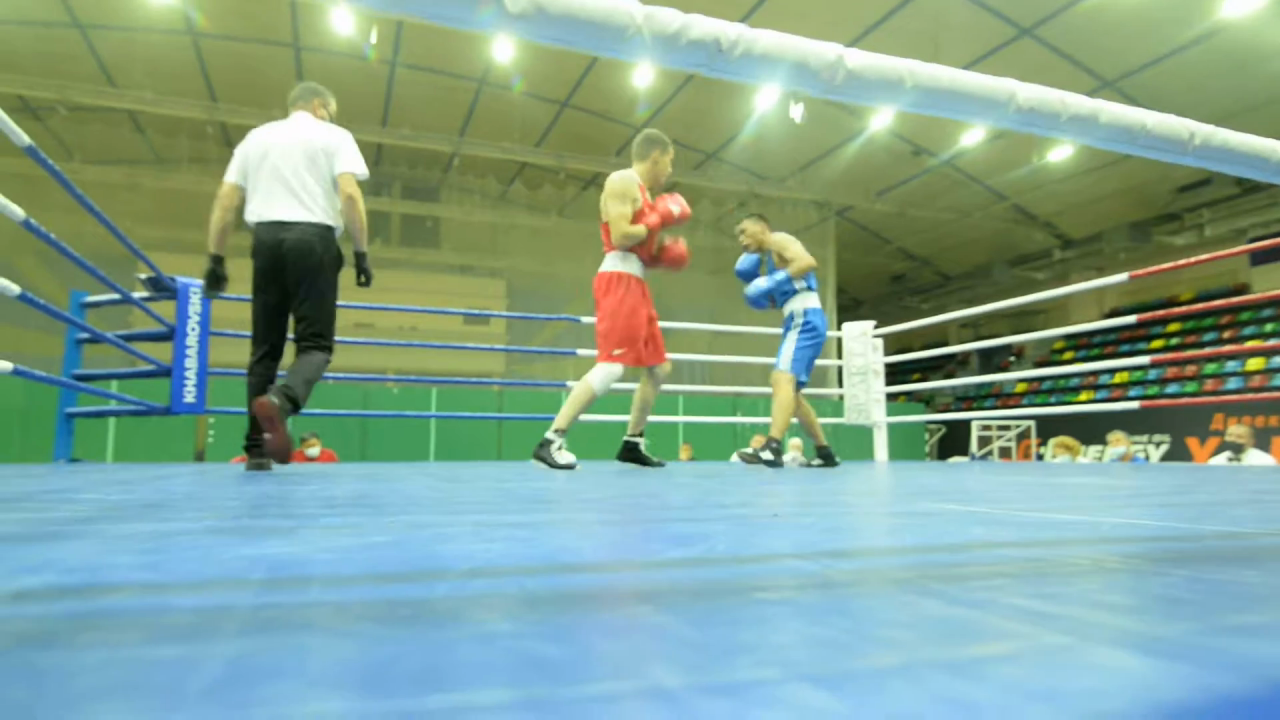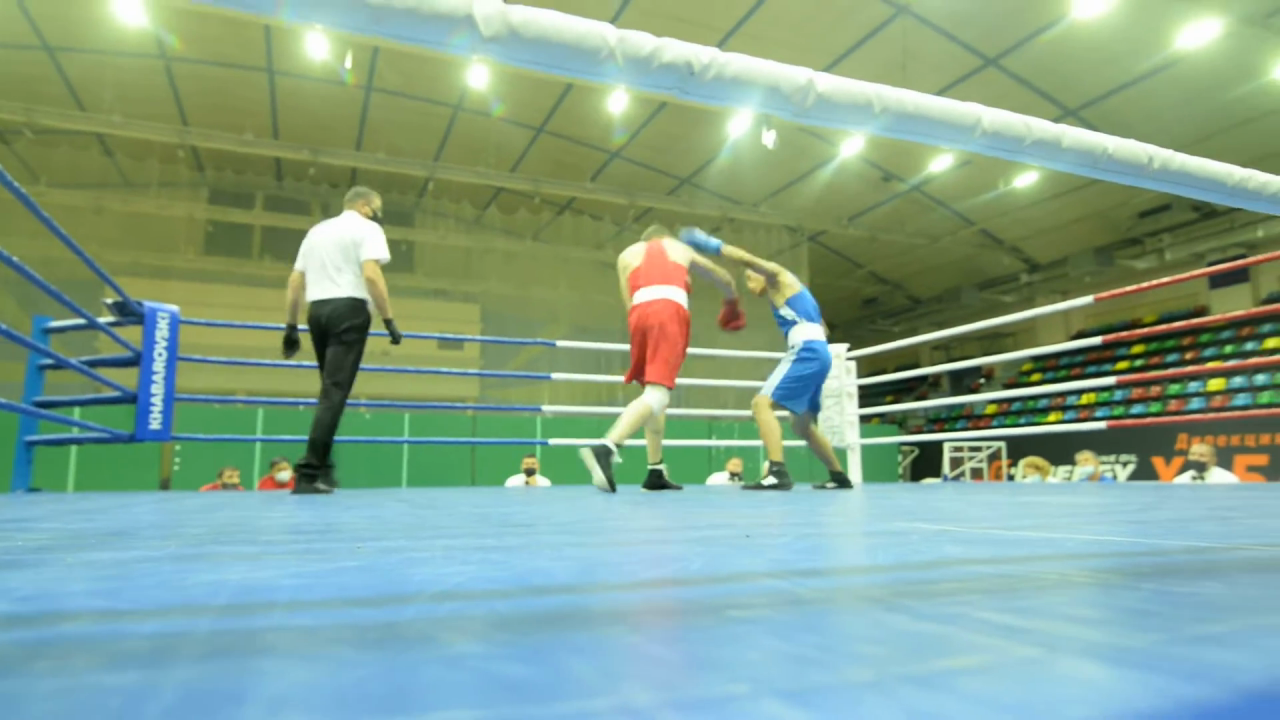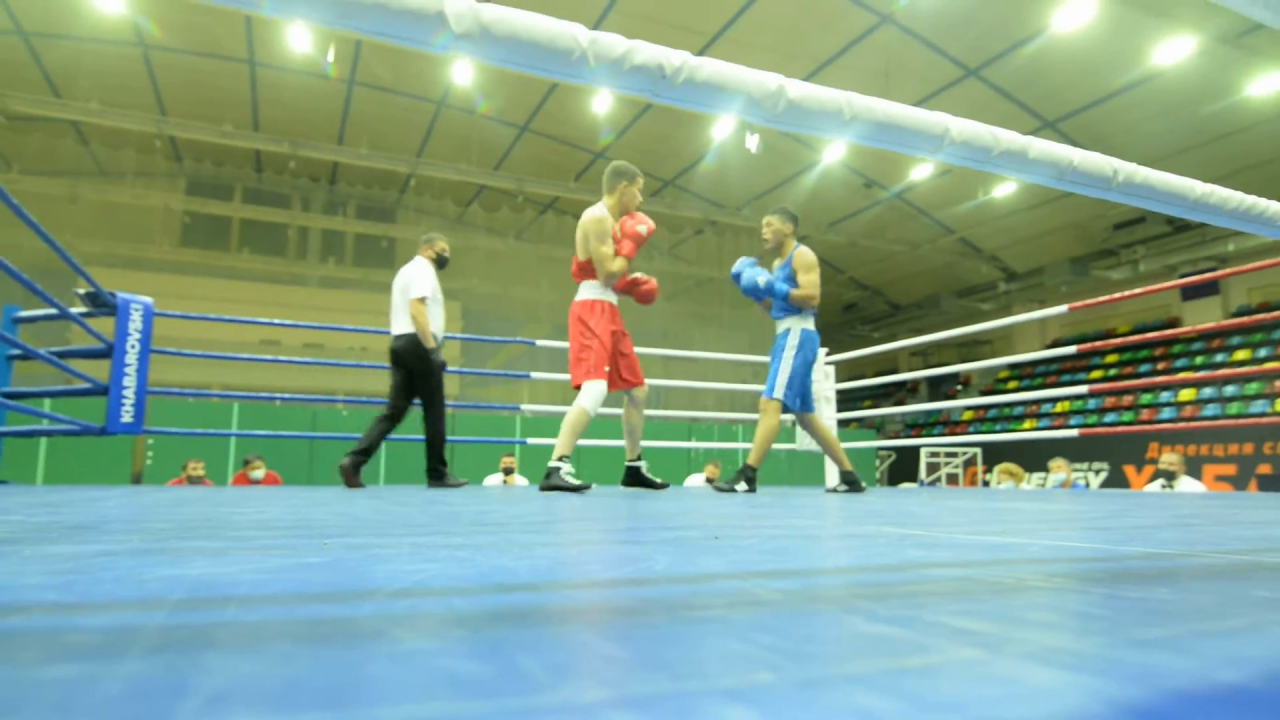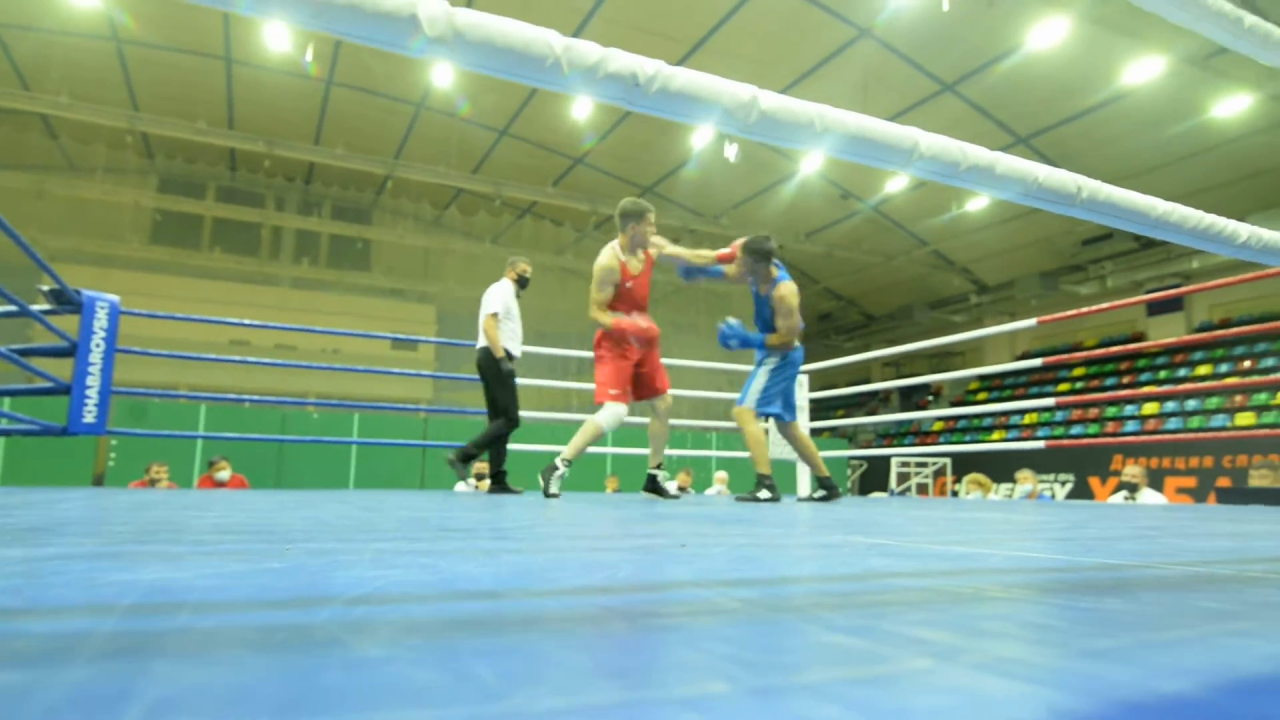
dt=0.7s
person 1, frame 1
left shoulder: (642, 191)
right shoulder: (623, 180)
right elbow: (620, 238)
left wrist: (662, 250)
right wrist: (661, 220)
left hip: (633, 286)
right hip: (618, 282)
left knee: (659, 368)
right knee: (611, 368)
left ankle: (632, 444)
right ankle: (551, 441)
person 1, frame 2
left shoulder: (626, 254)
right shoulder: (679, 248)
right elbow: (725, 279)
right wrist: (733, 306)
left hip: (640, 311)
right hip: (670, 310)
left knee: (655, 392)
right knee: (656, 393)
left ankle: (655, 471)
right ankle: (606, 449)
person 1, frame 3
left shoulder: (607, 220)
right shoulder: (598, 217)
right elbow: (605, 274)
left wrist: (630, 284)
right wrist: (631, 242)
left hip: (606, 313)
right hip: (593, 311)
left knee: (637, 391)
right knee: (595, 389)
left ankle: (634, 468)
right ankle: (556, 468)
person 1, frame 4
left shoulder: (650, 245)
right shoulder: (606, 262)
left elbow: (687, 257)
right elbow: (595, 311)
left wrist: (725, 255)
right wrist: (626, 326)
left hip: (640, 339)
right hip: (614, 340)
left knee: (662, 403)
right knee: (614, 411)
left ankle: (654, 476)
right ankle: (558, 467)
person 2, frame 1
left shoulder: (257, 137)
right shoulder: (334, 136)
left elbow: (225, 200)
right elbow: (350, 194)
left wrist: (216, 258)
right wrist: (361, 253)
left hip: (266, 240)
right hip: (312, 242)
left knee: (265, 349)
right knee: (315, 344)
left ankle: (258, 448)
right ankle: (278, 402)
person 2, frame 2
left shoulder: (316, 231)
right shoulder: (367, 229)
left elbow: (294, 282)
right elbow: (371, 275)
left wrist: (291, 327)
right wrist: (389, 321)
left hip: (317, 312)
right hip: (349, 312)
left knee: (329, 392)
right knee: (334, 393)
left ankle: (319, 466)
right ankle: (309, 474)
person 2, frame 3
left shoulder: (406, 271)
right shoulder: (423, 271)
right elbow: (417, 310)
right wrist: (433, 349)
left hip: (399, 343)
right hip: (418, 344)
left knee: (394, 411)
right knee: (434, 410)
left ankle: (354, 460)
right ankle: (437, 473)
person 2, frame 4
left shoulder: (508, 294)
right shoulder: (501, 290)
right elbow: (489, 326)
left wrist: (505, 361)
right wrist: (503, 360)
left hip: (498, 361)
right hip: (495, 360)
left knee: (502, 419)
right knee: (509, 419)
left ankle: (498, 480)
right ankle: (462, 457)
person 3, frame 1
left shoulder: (780, 241)
right shoulder: (770, 259)
left elbow: (808, 263)
right elbow: (775, 302)
left wrist: (774, 282)
right wrist: (756, 282)
left hip: (806, 320)
right hip: (799, 322)
left knee: (782, 377)
right knee: (792, 389)
left ankle: (772, 448)
right ankle: (825, 452)
person 3, frame 2
left shoulder: (777, 275)
right shoulder: (784, 292)
left elbow: (746, 259)
right elbow: (821, 330)
left wrist: (712, 245)
left hip: (807, 351)
right hip: (819, 355)
left knee: (761, 404)
right knee: (802, 426)
left ankle: (777, 472)
right ankle: (839, 476)
person 3, frame 3
left shoulder: (802, 254)
right shoulder: (778, 264)
left elbow: (811, 298)
right elbow: (772, 307)
left wrist: (770, 286)
right wrist: (754, 285)
left hip: (798, 337)
right hip: (788, 339)
left knee: (770, 403)
right knee: (805, 417)
left ankle: (746, 477)
right ankle: (850, 477)
person 3, frame 4
left shoulder: (784, 292)
right shoulder: (764, 263)
left elbow: (787, 340)
right elbow: (734, 272)
left wrist: (745, 338)
right wrist: (706, 269)
left hip: (780, 356)
right hip: (768, 353)
left knee: (744, 413)
right knee: (787, 425)
left ankle: (766, 484)
right ankle: (826, 483)
